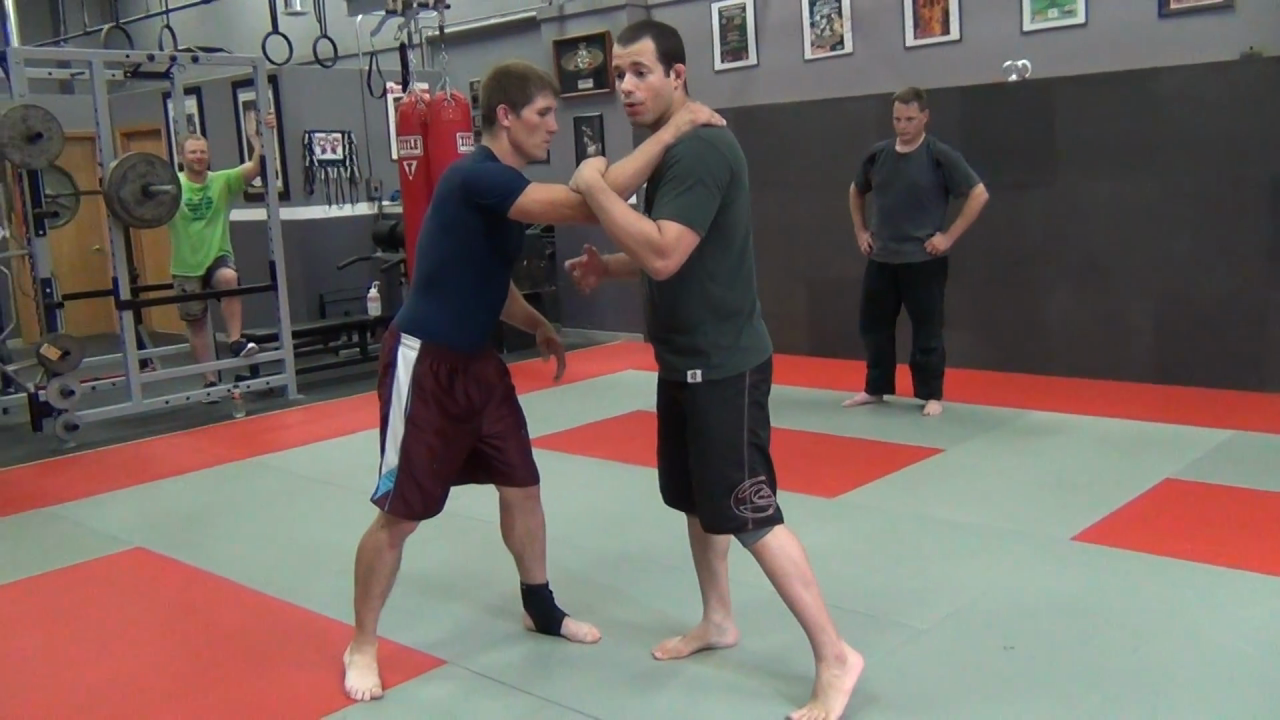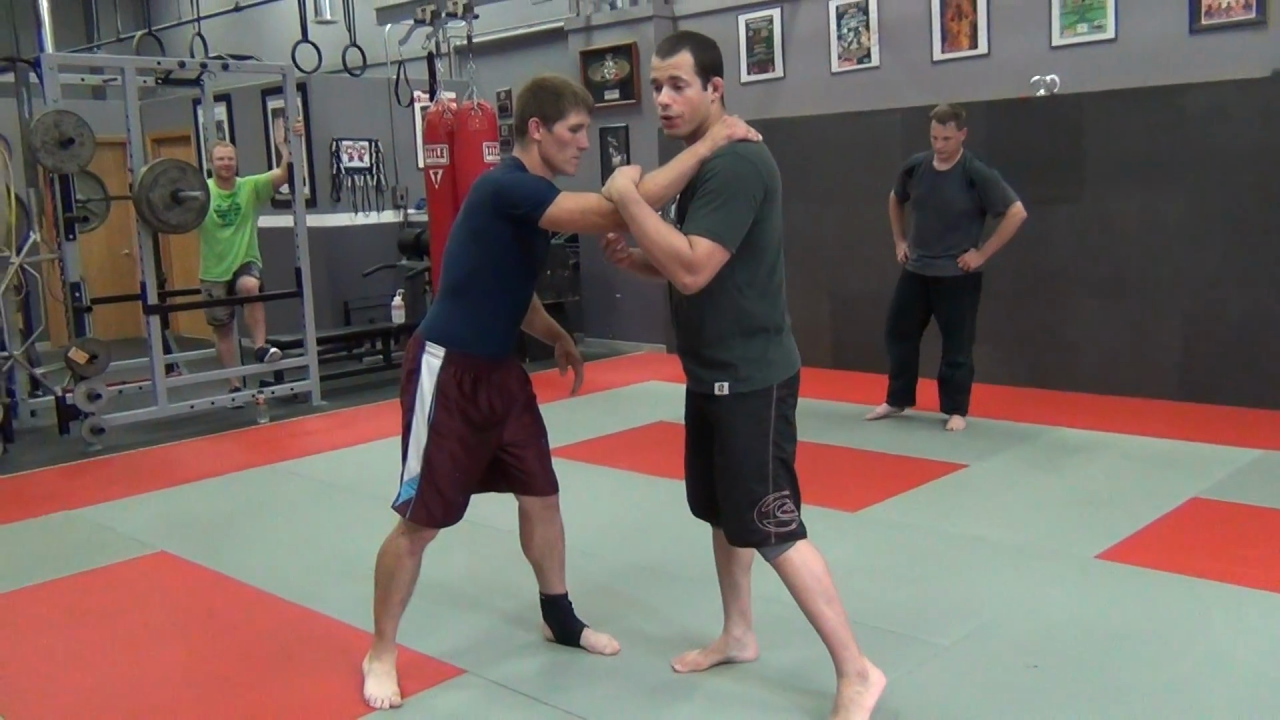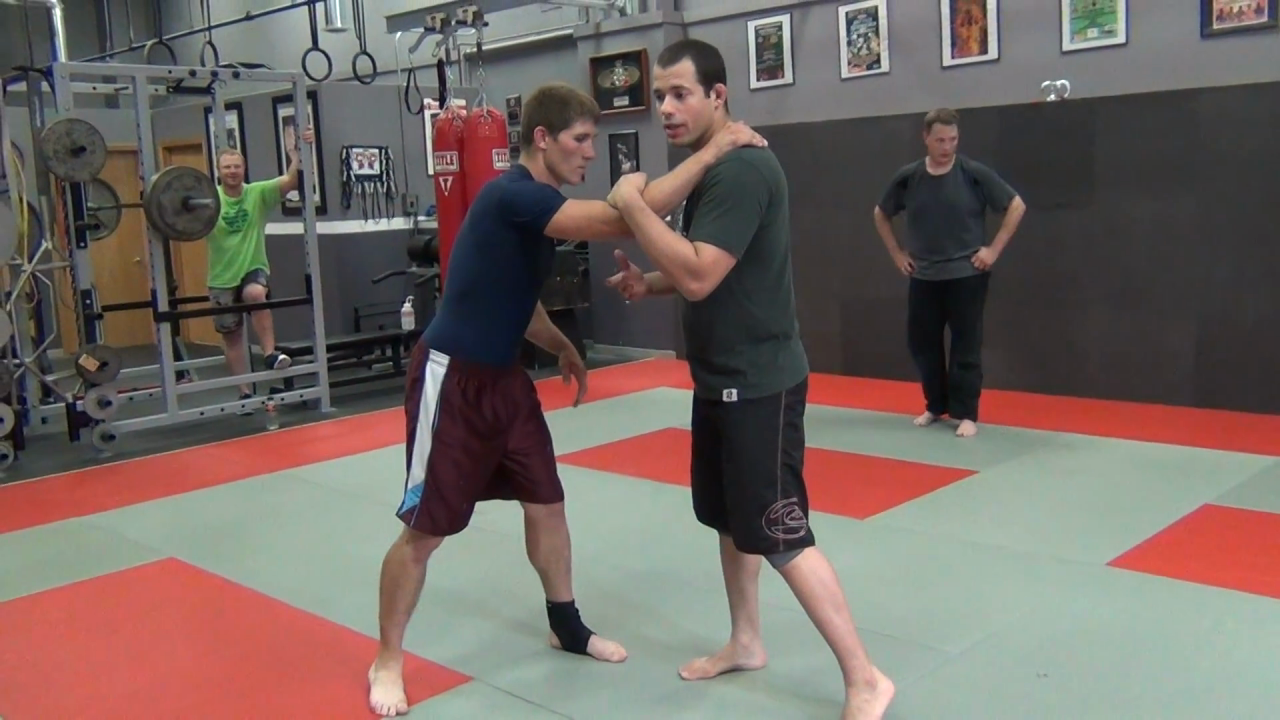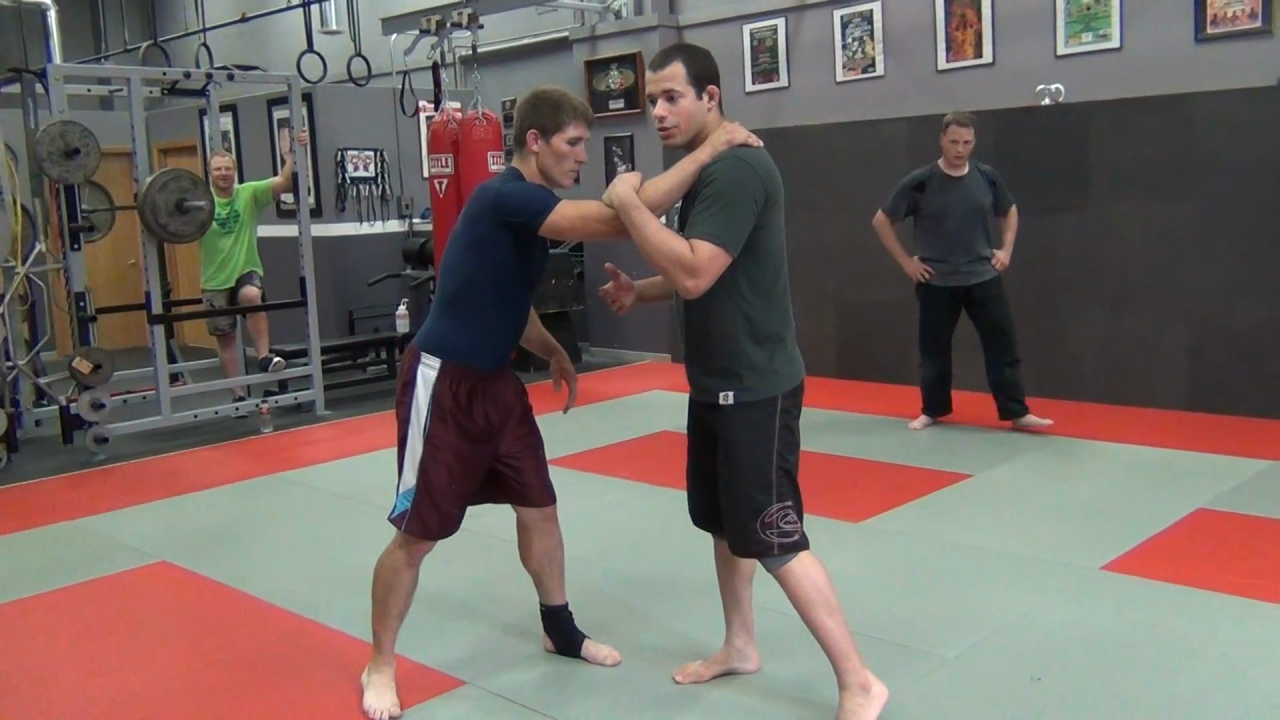
dt=0.5s
person 1, frame 1
left shoulder: (701, 149)
right shoulder: (674, 148)
left elbow: (665, 254)
left wrist: (594, 185)
right wrist: (607, 268)
left hip: (723, 364)
right hip: (685, 358)
left knee: (749, 515)
right knee: (695, 498)
left ankle: (835, 657)
right ankle: (717, 621)
person 1, frame 2
left shoulder: (737, 164)
right shoulder: (706, 161)
left elbow: (694, 270)
left wrist: (628, 196)
right wrist: (635, 256)
left hip: (750, 376)
right hip: (714, 371)
left knee: (772, 527)
right knee: (720, 510)
right ankle: (737, 634)
person 1, frame 3
left shoulder: (741, 169)
right shoulder: (714, 167)
left elbow: (700, 276)
left wrist: (633, 203)
right wrist: (648, 282)
left hip: (758, 383)
right hip: (722, 377)
left knee: (778, 534)
right knee: (728, 517)
right ankle: (745, 642)
person 1, frame 4
left shoulder: (737, 169)
right shoulder: (709, 169)
left elbow: (695, 274)
left wrist: (627, 200)
right wrist: (639, 291)
left hip: (754, 387)
right hip: (718, 381)
left knee: (772, 536)
right knee: (723, 520)
right ankle: (740, 646)
person 2, frame 1
left shoulder: (507, 186)
right shoulder: (476, 179)
right elbow: (589, 204)
left wrist: (537, 325)
right wrist: (671, 131)
left hip: (477, 361)
right hip: (425, 363)
left knee: (522, 485)
right knee: (399, 513)
left ankle: (540, 607)
right ankle: (362, 646)
person 2, frame 2
left shoulder: (535, 196)
right shoulder: (507, 189)
right elbow: (620, 211)
left wrist: (556, 336)
right wrist: (708, 144)
left hip: (499, 367)
right hip: (447, 370)
left knee: (540, 495)
right knee: (419, 521)
left ankle: (559, 618)
right ankle: (380, 654)
person 2, frame 3
left shoulder: (541, 205)
right shoulder: (512, 197)
right elbow: (625, 219)
left wrist: (561, 346)
right wrist: (712, 151)
left hip: (503, 376)
right hip: (452, 379)
left knee: (546, 503)
right knee: (424, 530)
left ankle: (566, 626)
right ankle: (387, 661)
person 2, frame 4
left shoulder: (533, 207)
right shoulder: (505, 198)
right elbow: (618, 219)
left wrist: (551, 350)
right wrist: (708, 151)
left hip: (496, 380)
right hip: (443, 383)
left knee: (538, 507)
right knee: (416, 534)
left ankle: (560, 630)
right ankle: (379, 666)
person 3, frame 1
left shoulder: (940, 156)
right shoulder: (878, 154)
left elbow: (979, 194)
right elbow: (856, 191)
left wrist: (949, 236)
right wrist: (860, 231)
left hip: (924, 259)
right hip: (881, 258)
left knee: (927, 329)
right knee: (873, 324)
left ankle: (931, 395)
right ankle: (876, 388)
person 3, frame 2
left shoulder: (978, 174)
right shoulder: (915, 167)
left elbow: (1017, 212)
right elbow: (895, 199)
left wrist: (982, 253)
right wrist: (899, 240)
left hip: (957, 274)
right hip: (915, 269)
left knee: (957, 343)
right knee: (898, 333)
left ankle: (956, 410)
right ankle: (897, 400)
person 3, frame 3
left shoulder: (976, 174)
right shoulder: (907, 177)
left elbow: (1016, 206)
right elbow: (880, 214)
left wrist: (994, 248)
right wrist: (896, 253)
left hip: (967, 275)
right hip: (923, 276)
left knee: (967, 346)
right knee: (923, 344)
left ankle: (965, 414)
right ankle: (936, 406)
person 3, frame 4
left shoulder: (988, 177)
right shoulder: (920, 181)
left elbow: (1010, 212)
right elbow: (882, 220)
left wrist: (1006, 249)
right wrist: (906, 261)
left hip: (984, 277)
right hip: (936, 282)
left knee: (1001, 342)
right knee: (933, 348)
left ankle: (1017, 412)
right ankle: (932, 410)
person 4, frame 1
left shoulder: (224, 181)
left elbow: (256, 167)
left wrist: (261, 138)
left hip: (217, 256)
right hip: (186, 266)
left knee: (228, 279)
right knee: (196, 324)
left ankle: (236, 340)
right ankle: (210, 380)
person 4, frame 2
left shoulder: (252, 187)
left elbow: (284, 174)
left wrist: (288, 146)
left hip: (245, 262)
right hip: (214, 272)
left knee: (249, 287)
right knee: (223, 329)
left ankle: (260, 346)
right ankle: (235, 386)
person 4, frame 3
left shoulder: (258, 193)
left elbow: (292, 181)
left wrist: (297, 153)
left hip: (253, 268)
right hip: (222, 278)
left knee: (256, 295)
right knee: (232, 335)
left ankle: (270, 353)
right ankle: (245, 393)
person 4, frame 4
left shoulder: (250, 193)
left elbow: (284, 182)
left wrist: (292, 155)
left hip: (246, 271)
right hip: (215, 280)
left knee: (252, 297)
right knee: (225, 338)
left ankle: (264, 355)
right ankle: (239, 395)
